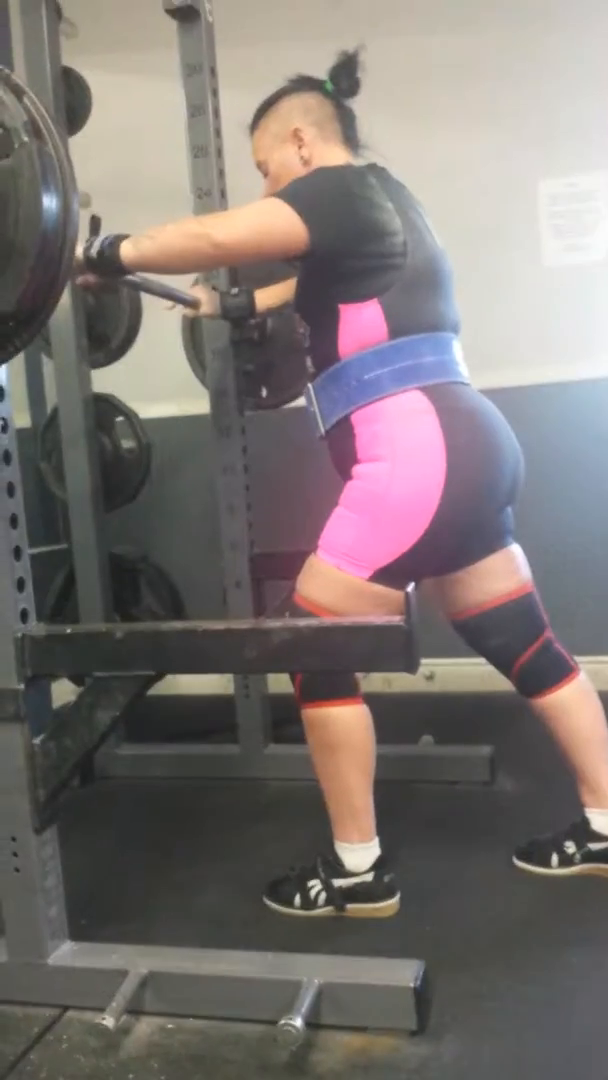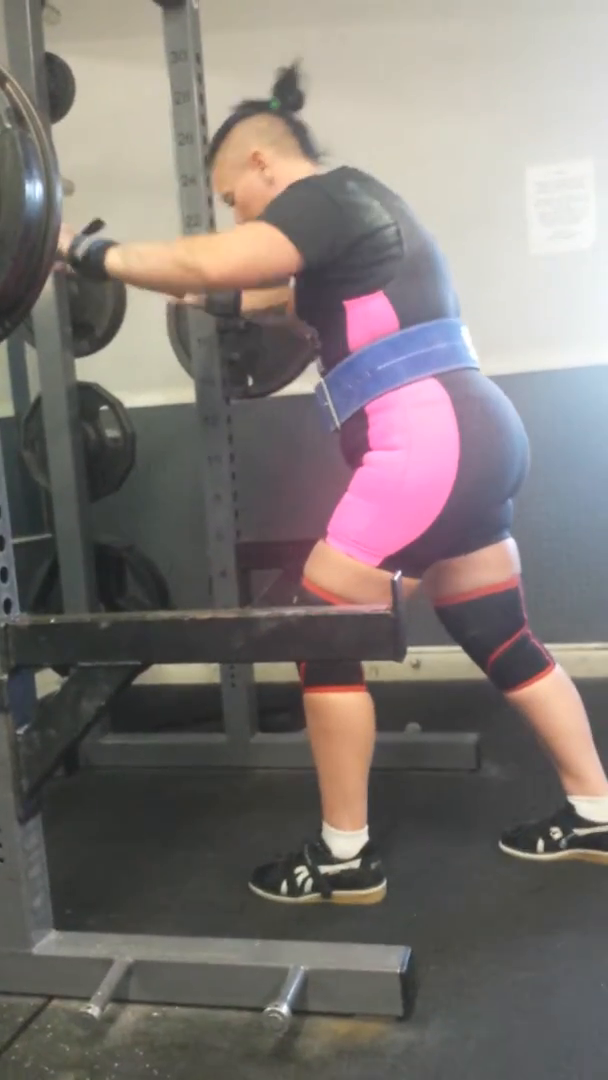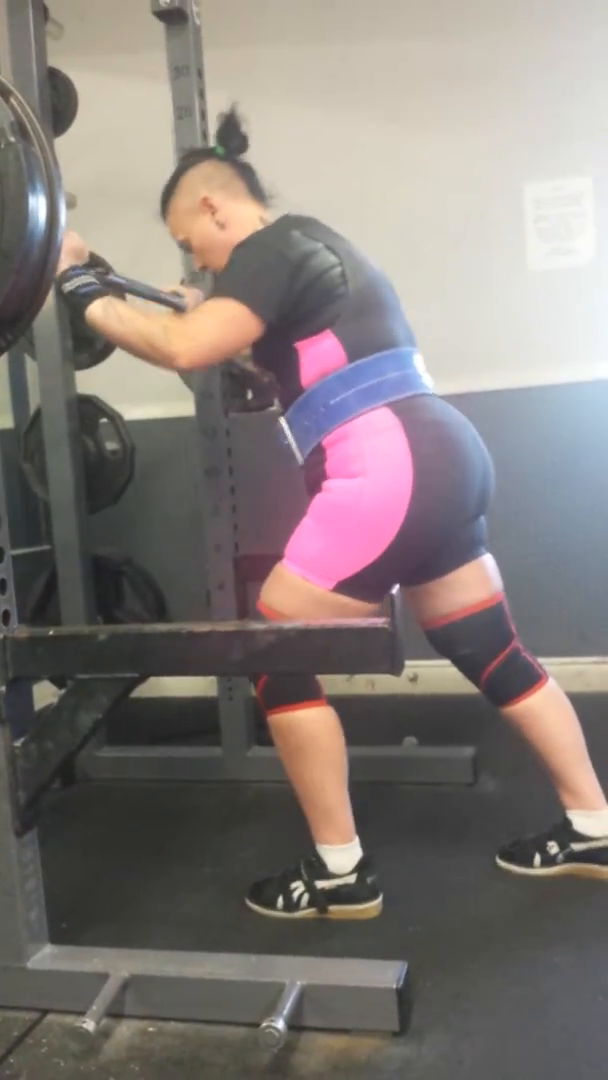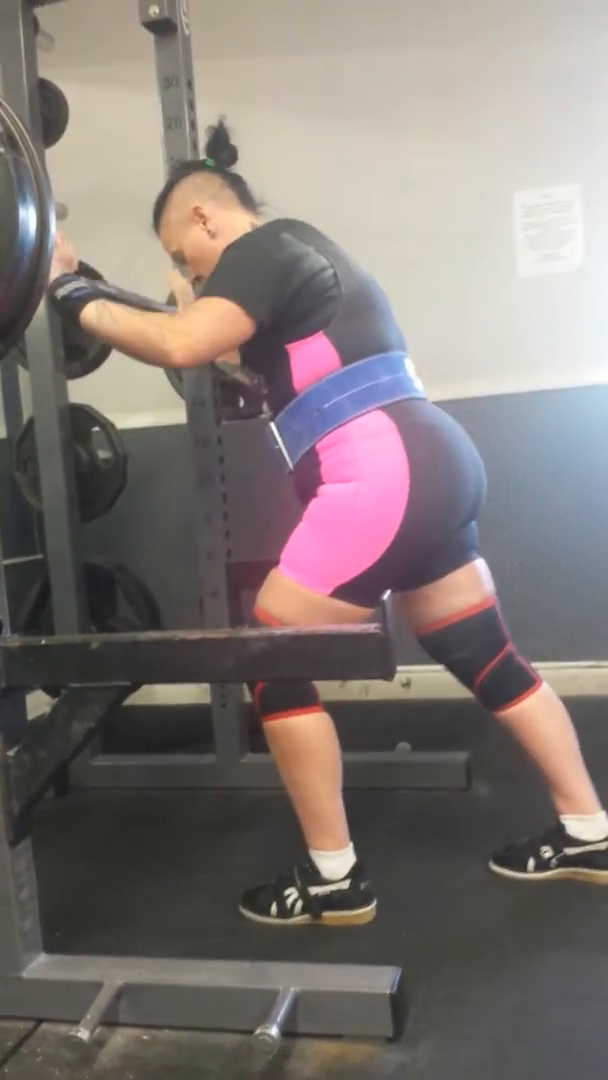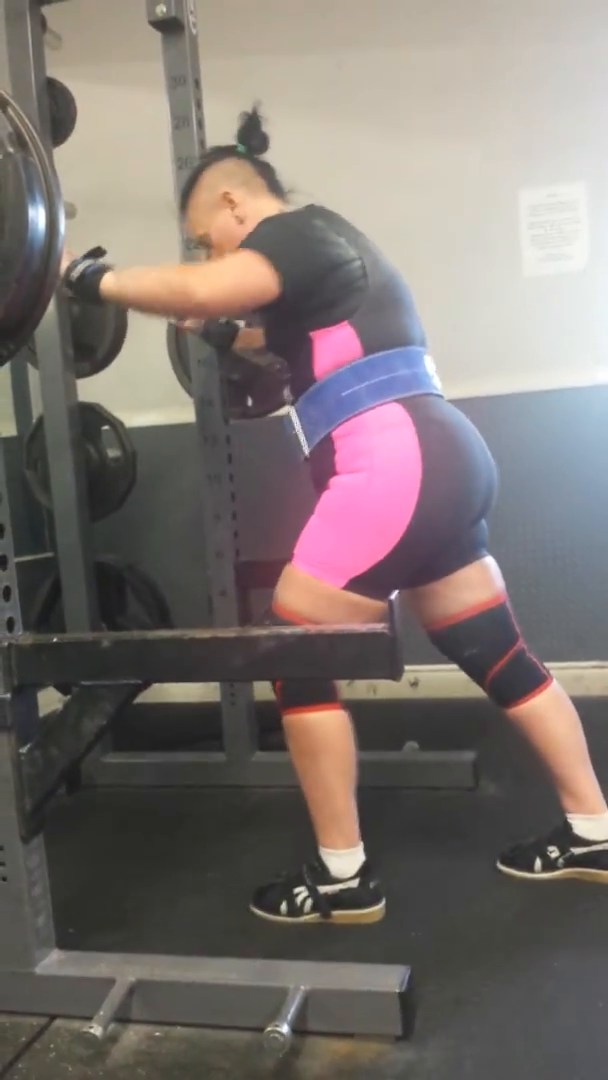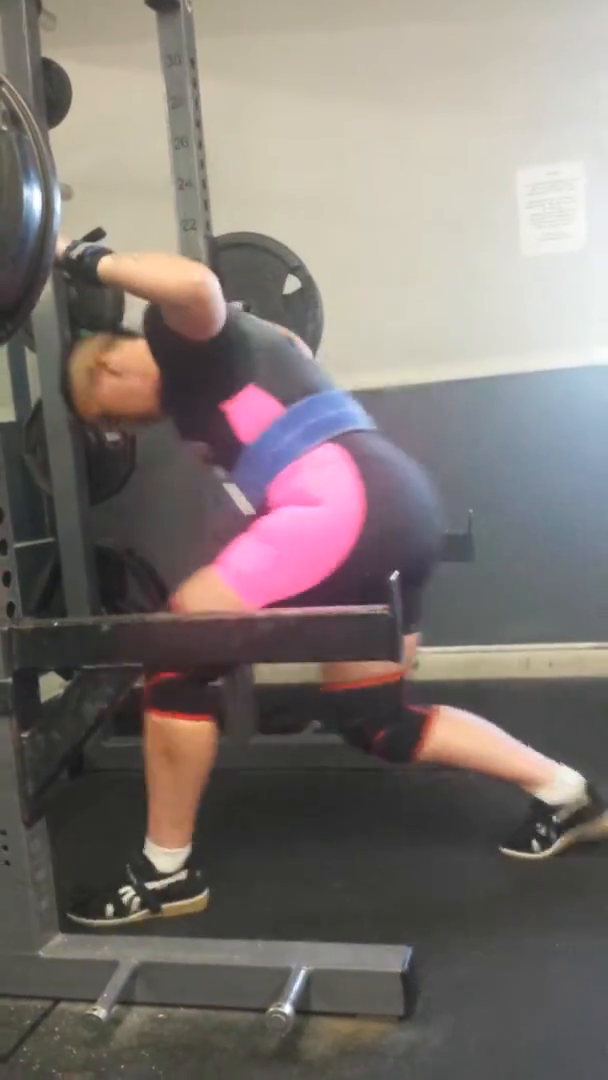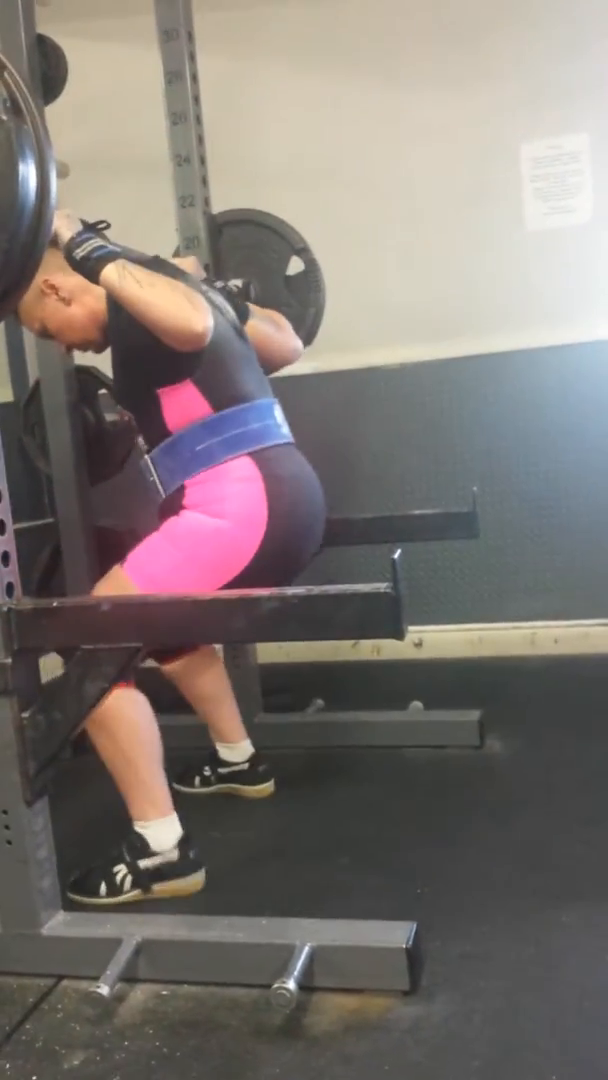
dt=0.7s
person 1, frame 1
left shoulder: (344, 190)
right shoulder: (376, 202)
left elbow: (221, 236)
left wrist: (106, 253)
right wrist: (236, 304)
left hip: (416, 456)
right hip: (466, 447)
right knee: (524, 646)
left ankle: (358, 870)
person 1, frame 2
left shoulder: (325, 195)
right shoulder: (354, 203)
left elbow: (215, 265)
right elbow: (312, 298)
left wrist: (94, 254)
right wrist: (239, 300)
left hip: (424, 444)
right hip: (472, 434)
right knee: (500, 639)
left ankle: (345, 856)
person 1, frame 3
left shoulder: (272, 249)
right shoulder: (311, 246)
left elbow: (186, 349)
left wrist: (82, 290)
right wrist: (209, 307)
left hip: (386, 472)
right hip: (442, 459)
left knee: (276, 658)
right knee: (492, 656)
left ankle: (340, 872)
person 1, frame 4
left shoulder: (263, 248)
right shoulder: (299, 252)
left elbow: (180, 344)
left wrist: (72, 295)
right wrist: (209, 338)
left hip: (380, 477)
right hip: (431, 464)
left knee: (273, 666)
right knee: (486, 658)
left ankle: (333, 880)
person 1, frame 5
left shoulder: (300, 231)
right shoulder: (323, 251)
left elbow: (200, 284)
left wrist: (92, 278)
right wrist: (219, 328)
left hip: (393, 468)
right hip: (446, 459)
left knee: (298, 663)
right knee: (496, 656)
left ankle: (341, 878)
person 1, frame 6
left shoulder: (185, 345)
right shoulder: (217, 363)
left elbow: (194, 285)
right elbow: (288, 349)
left wrist: (90, 262)
left hip: (339, 506)
right hip: (393, 506)
right knee: (374, 719)
left ankle: (166, 872)
person 1, frame 7
left shoulder: (144, 295)
right shoulder: (174, 288)
left elbow: (190, 325)
right elbow: (286, 343)
left wrist: (94, 255)
right wrist: (206, 284)
left hip: (242, 509)
right hip: (285, 497)
left ankle: (160, 850)
right ankle: (238, 761)
